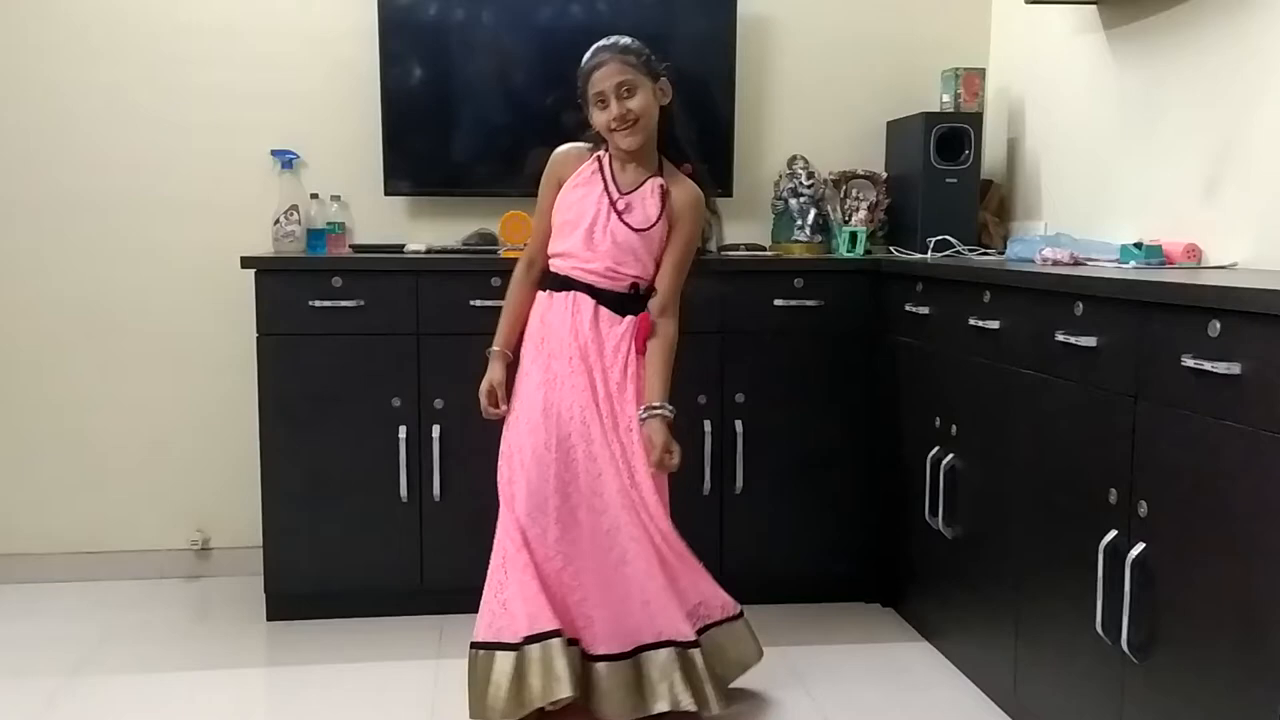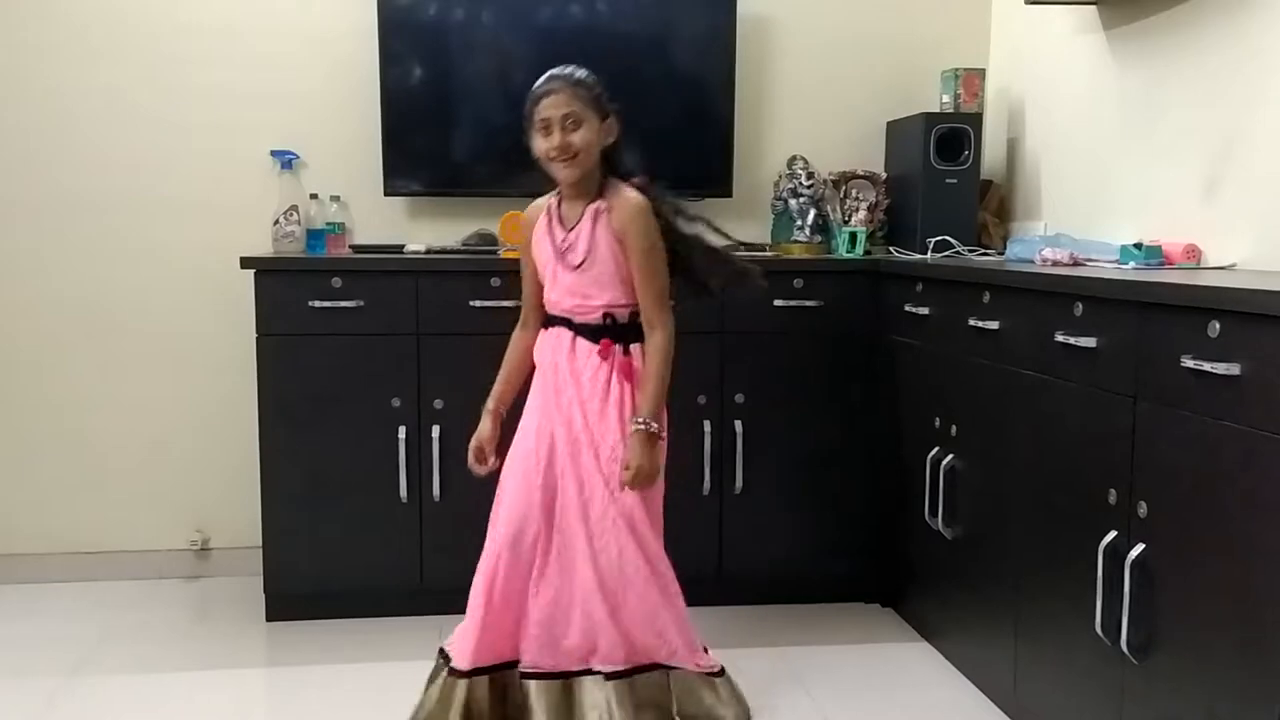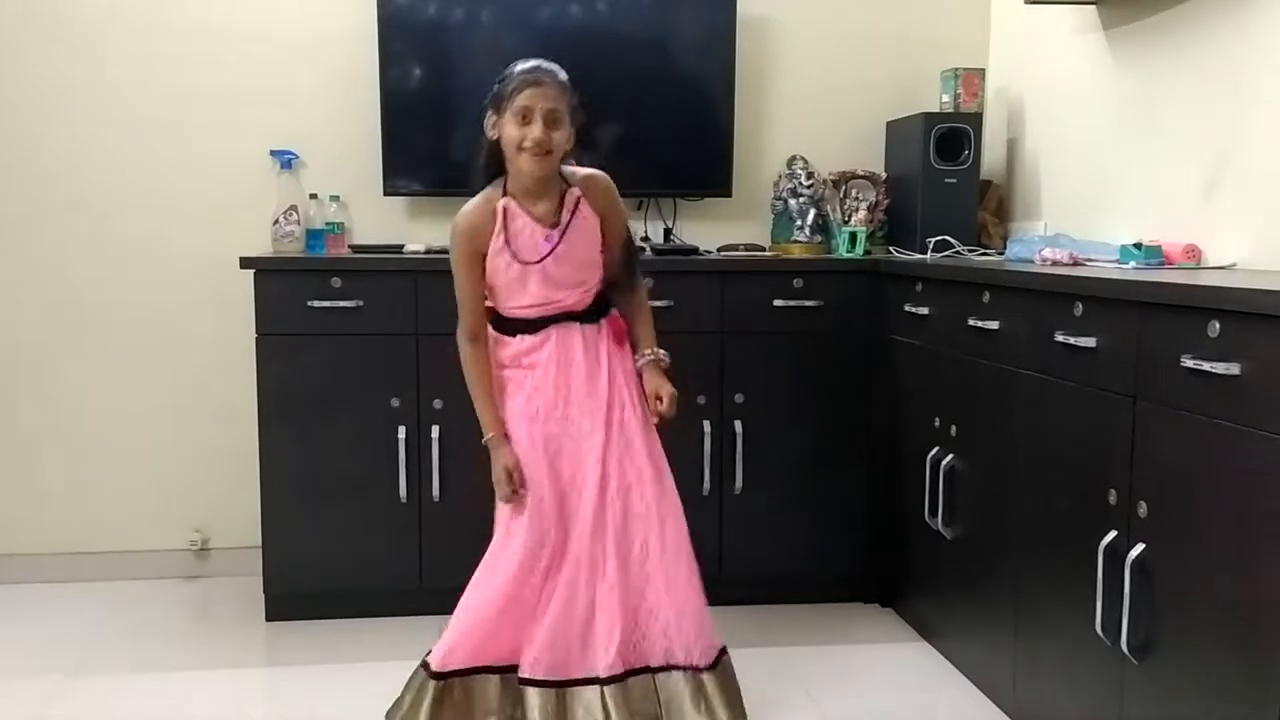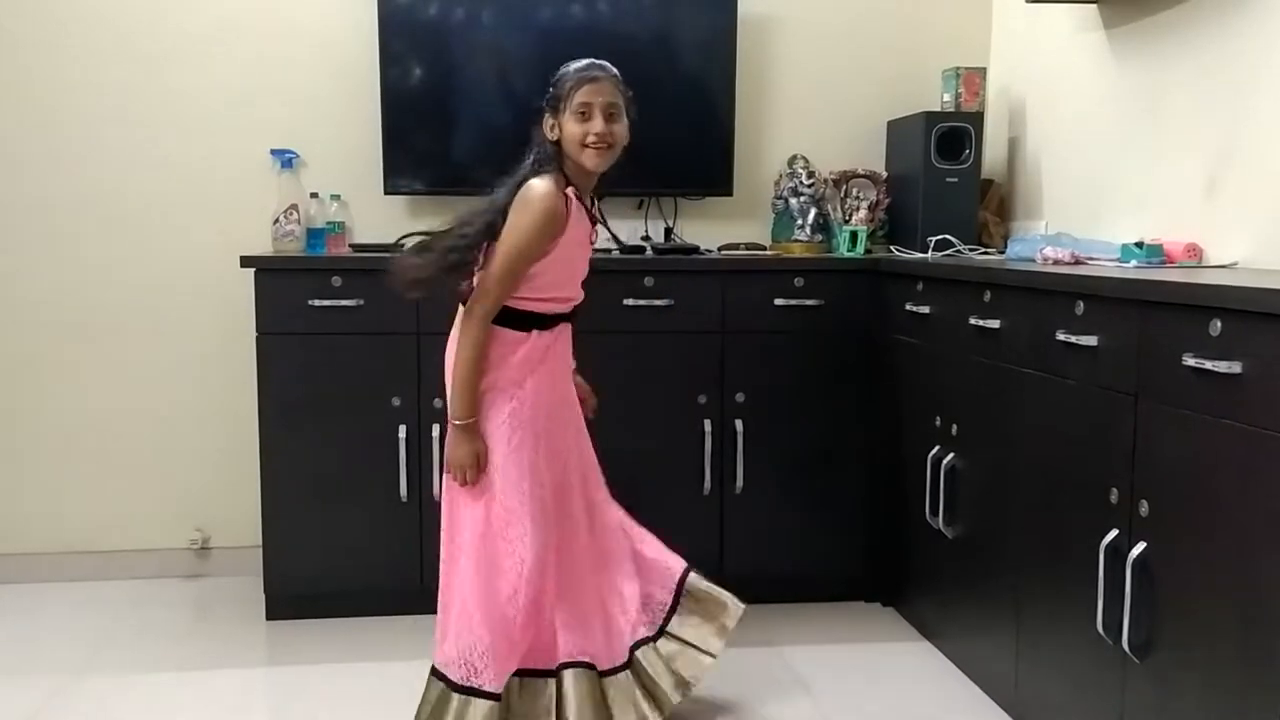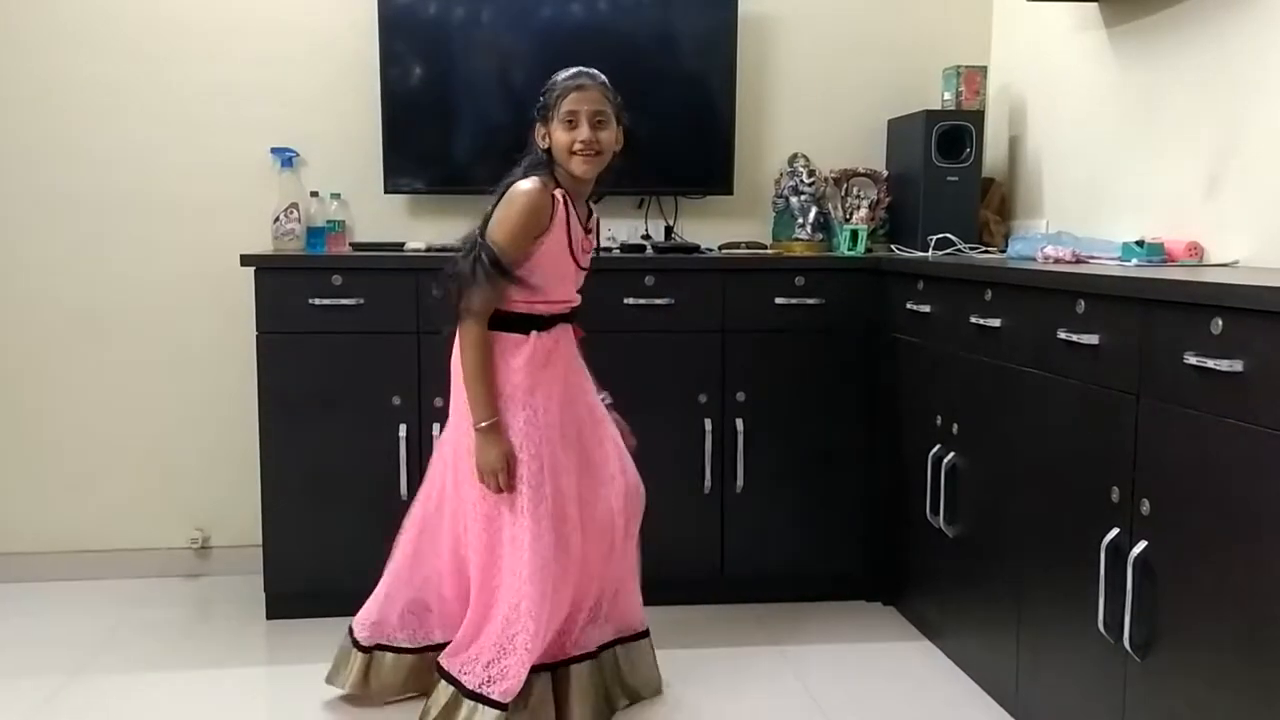
dt=0.3s
person 1, frame 1
left shoulder: (682, 198)
right shoulder: (567, 164)
left elbow: (664, 314)
right elbow: (531, 265)
left wrist: (656, 412)
right wrist: (500, 355)
left hip: (621, 360)
right hip: (551, 352)
left knee: (625, 518)
right knee: (541, 512)
person 1, frame 2
left shoulder: (630, 209)
right shoulder: (539, 218)
left elbow: (659, 325)
right elbow: (532, 323)
left wrist: (645, 429)
right wrist: (492, 414)
left hip: (611, 389)
right hip: (553, 390)
left knee: (613, 548)
right knee: (522, 539)
person 1, frame 3
left shoulder: (597, 191)
right shoulder: (479, 221)
left elbow: (627, 278)
right elbow: (472, 335)
left wrist: (651, 362)
right wrist: (497, 440)
left hip: (605, 375)
right hip: (527, 385)
left knee: (627, 530)
right knee: (532, 541)
person 1, frame 4
left shoulder: (583, 196)
right shoulder: (541, 200)
right elbow: (479, 312)
left wrist: (569, 375)
right wrist: (462, 424)
left hip: (543, 367)
right hip: (503, 375)
left knee: (569, 511)
right knee: (511, 535)
person 1, frame 5
left shoulder: (586, 217)
right shoulder: (529, 199)
right elbow: (474, 313)
left wrist: (596, 405)
right wrist: (488, 426)
left hip: (557, 374)
right hip: (507, 378)
left knee: (607, 502)
right knee: (522, 539)
